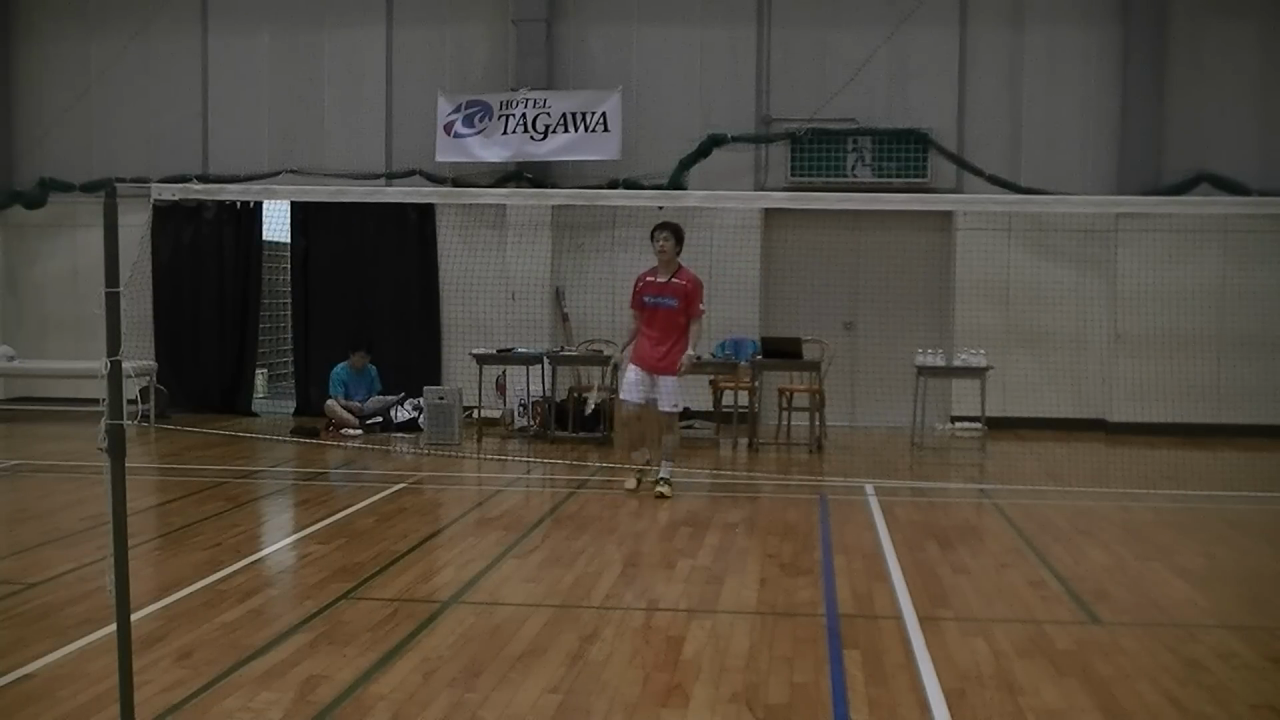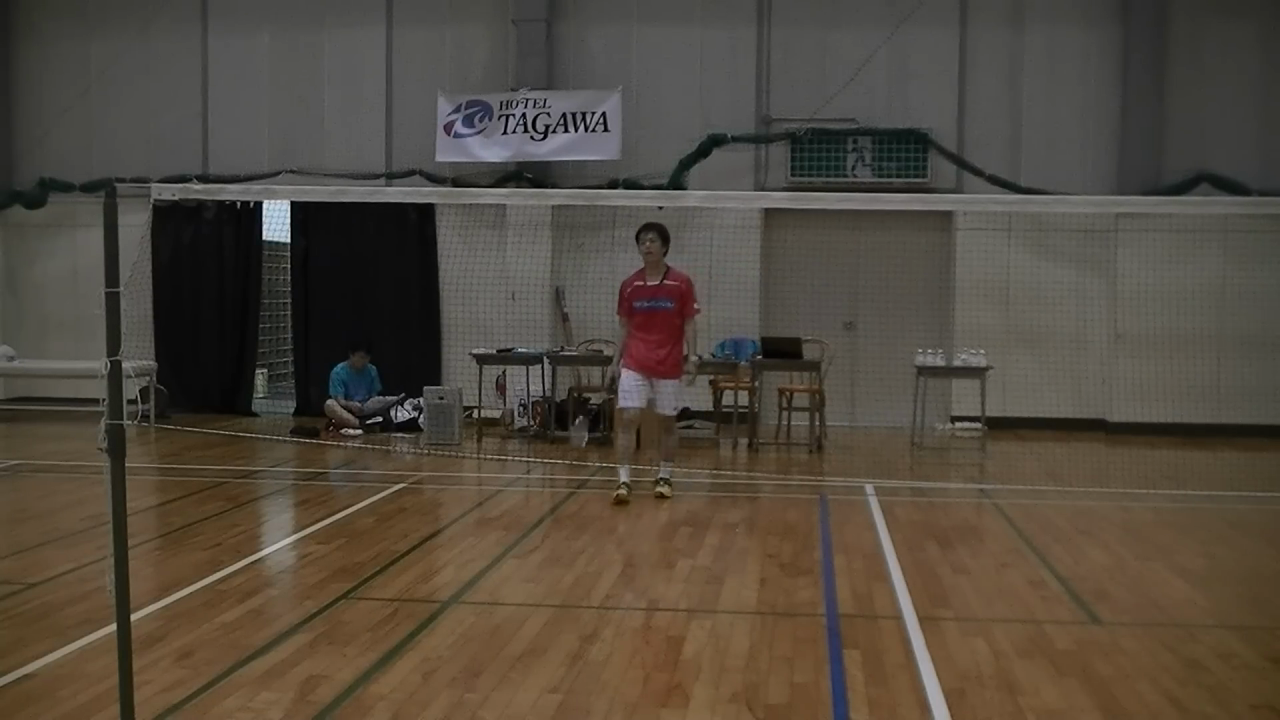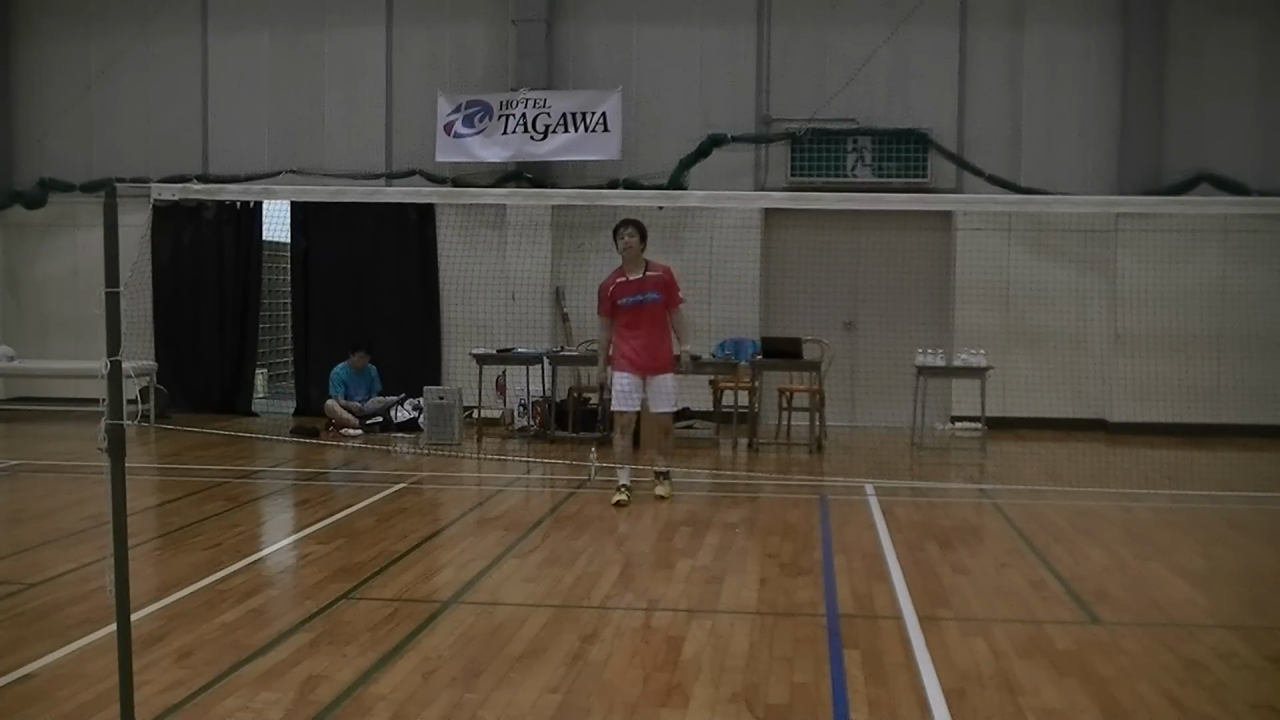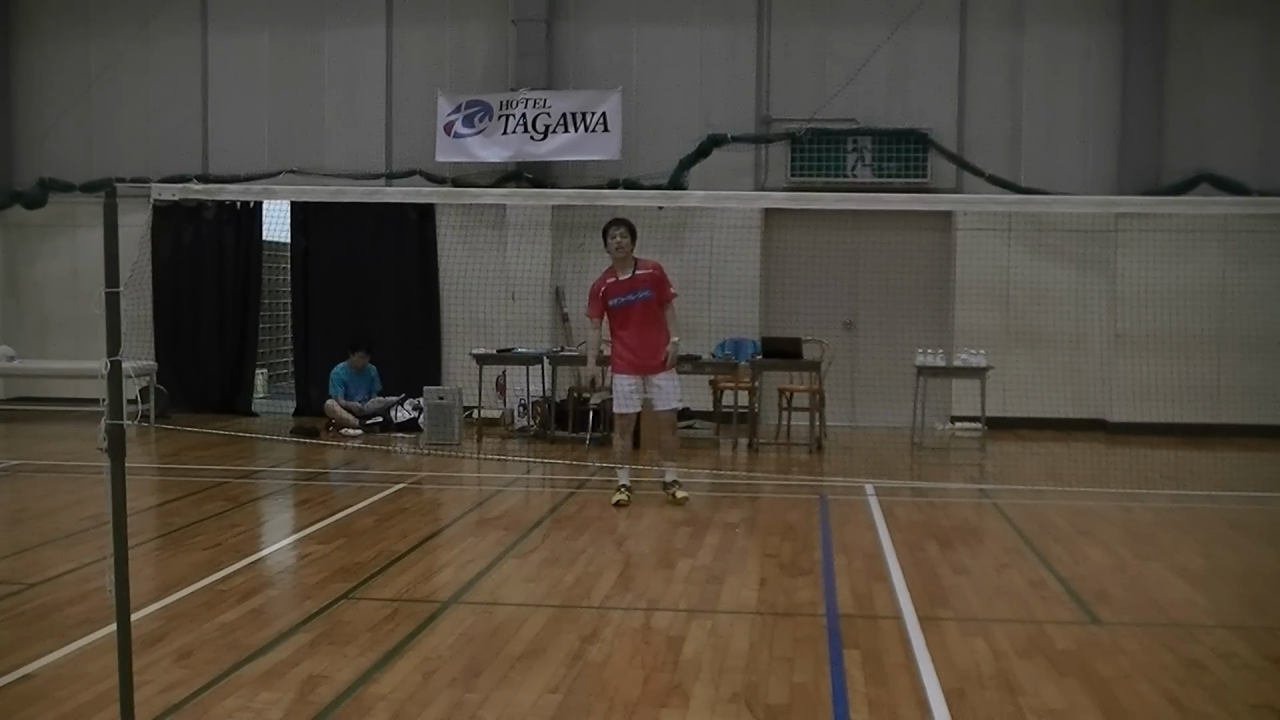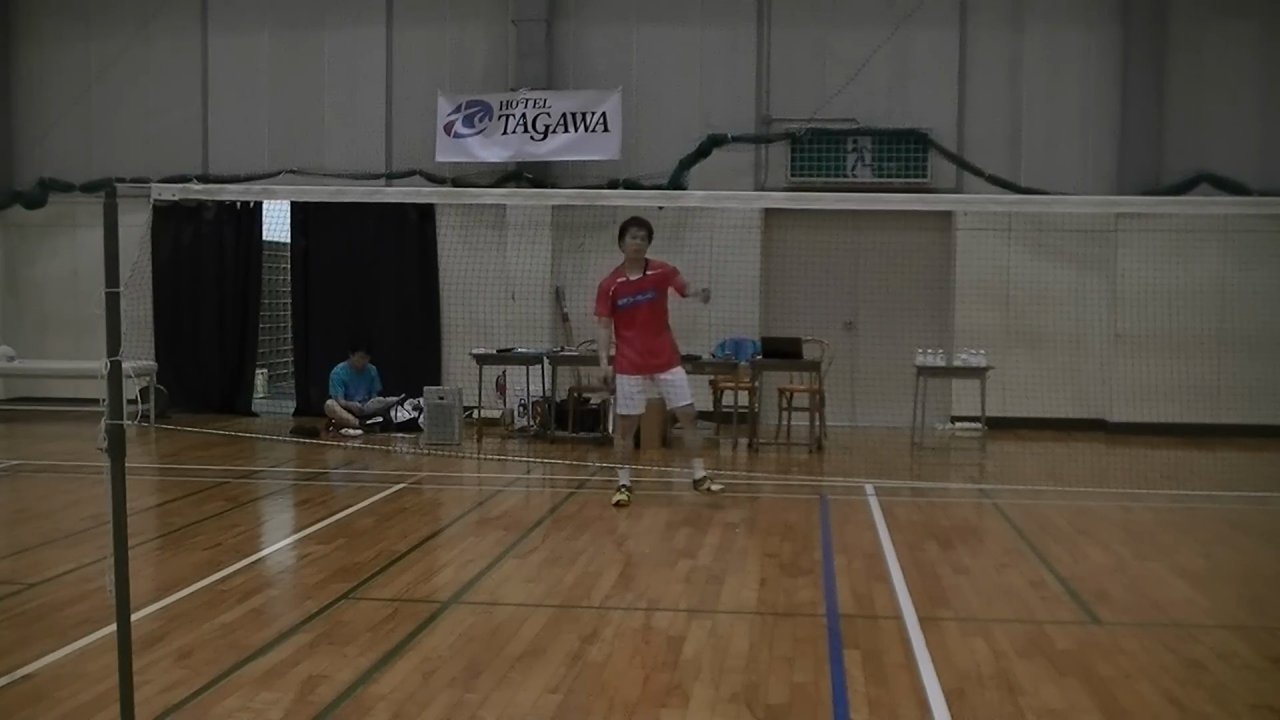
dt=0.3s
person 1, frame 1
left shoulder: (691, 282)
right shoulder: (642, 281)
left elbow: (695, 322)
left wrist: (689, 352)
right wrist: (622, 348)
left hip: (670, 362)
right hip: (640, 359)
left knee: (669, 419)
right knee: (629, 413)
left ankle: (664, 476)
right ankle: (641, 465)
person 1, frame 2
left shoulder: (682, 283)
right shoulder: (629, 286)
left elbow: (689, 324)
right elbow: (625, 327)
left wrist: (692, 357)
right wrist: (616, 361)
left hip: (669, 365)
right hip: (634, 364)
left knee: (668, 422)
right knee: (627, 419)
left ankle: (664, 477)
right ankle: (624, 481)
person 1, frame 3
left shoulder: (663, 275)
right shoulder: (609, 285)
left elbow: (674, 314)
right elbow: (605, 327)
left wrist: (684, 348)
right wrist: (602, 364)
left hip: (661, 363)
right hip: (625, 364)
left knee: (664, 422)
right knee: (623, 422)
left ankle: (662, 471)
right ankle: (623, 484)
person 1, frame 4
left shoulder: (654, 271)
right shoulder: (601, 285)
left elbow: (668, 308)
right elbow: (595, 326)
left wrist: (673, 338)
right wrist: (592, 361)
left hip: (660, 361)
right hip: (625, 365)
left knee: (668, 420)
right knee: (623, 423)
left ankle: (670, 480)
right ankle: (623, 484)
person 1, frame 5
left shoulder: (662, 271)
right shoulder: (609, 284)
left elbow: (684, 288)
right elbow: (605, 326)
left wrist: (700, 294)
right wrist: (604, 361)
left hip: (667, 360)
right hip: (629, 365)
left knee: (688, 414)
right knee: (625, 424)
left ankle: (699, 476)
right ankle: (623, 484)
